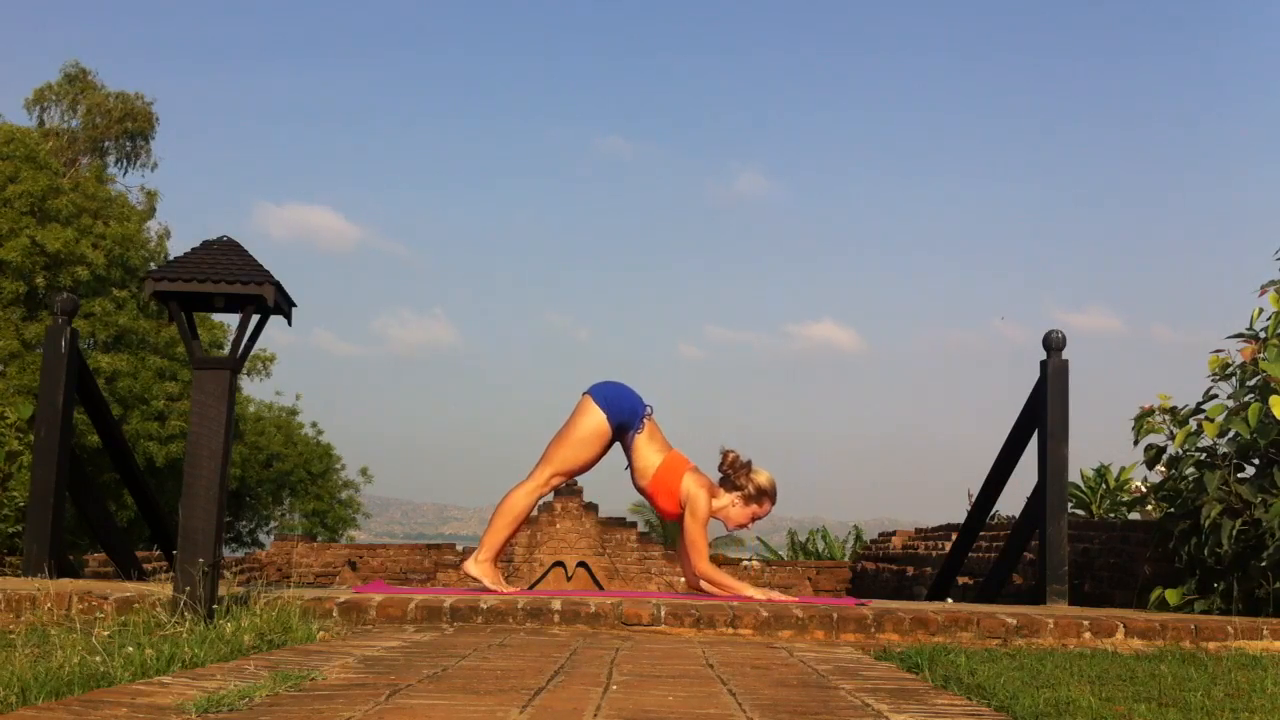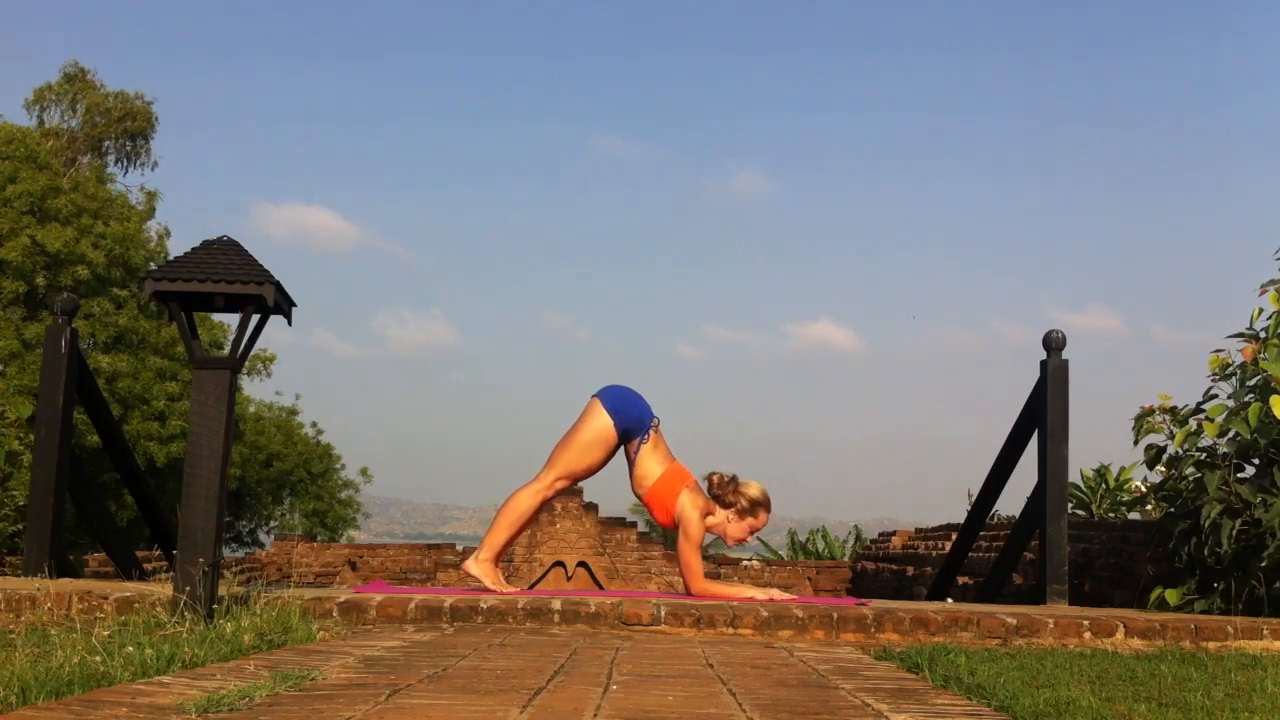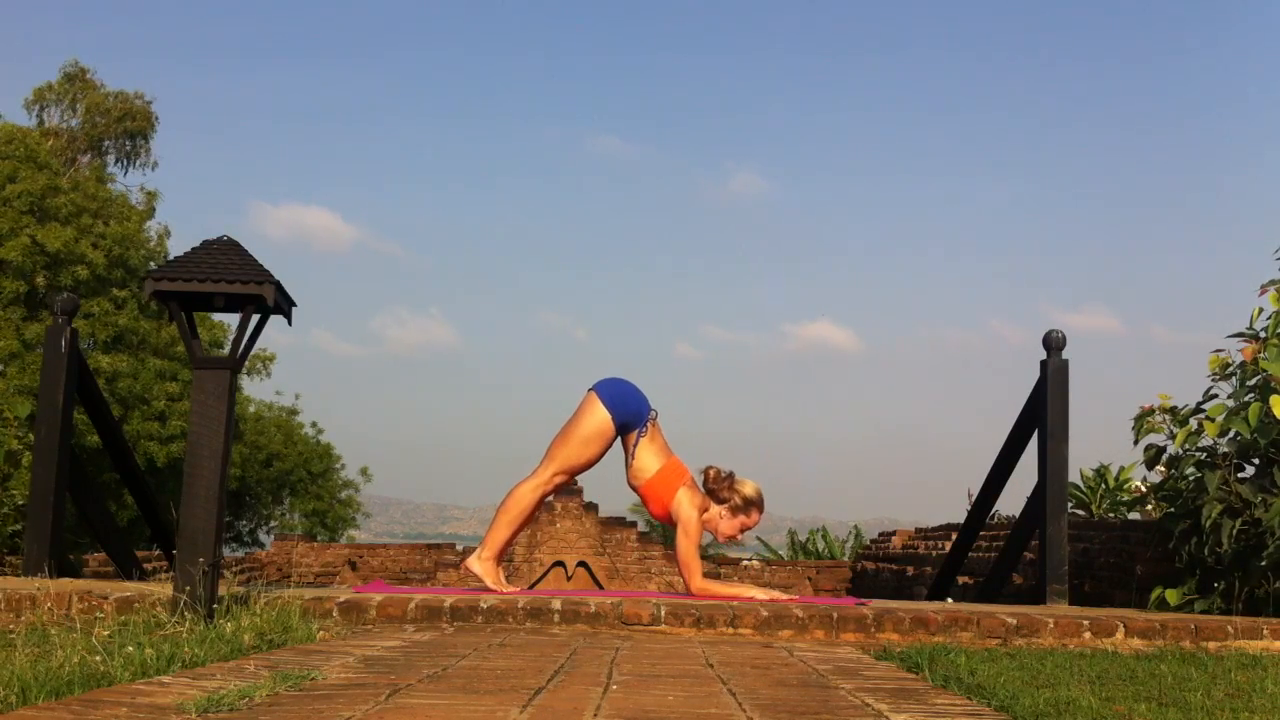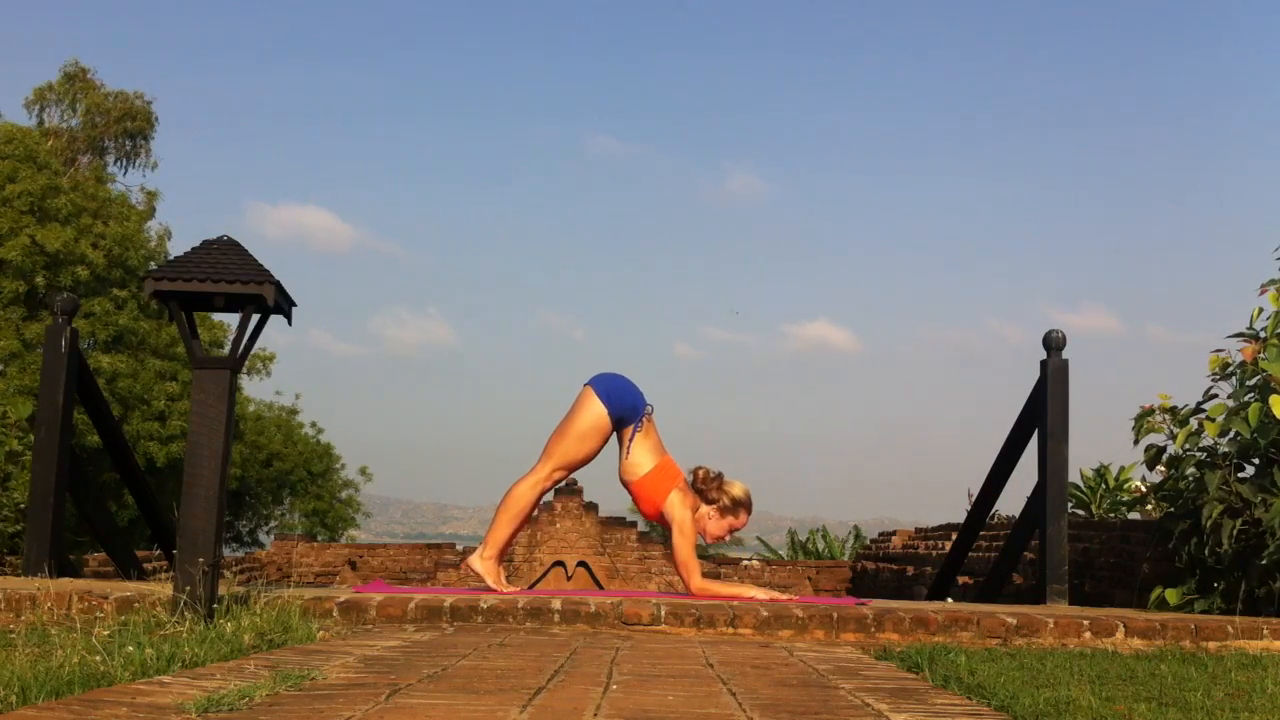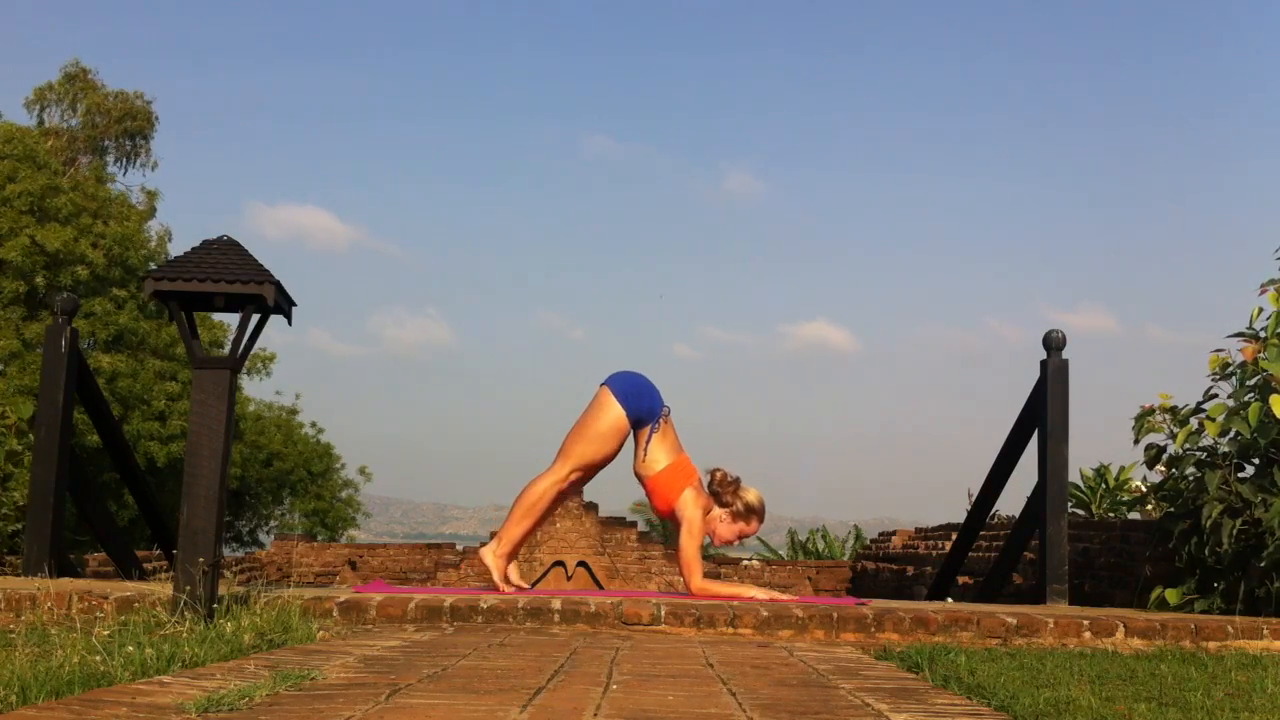
dt=0.5s
person 1, frame 1
left shoulder: (698, 501)
right shoulder: (698, 496)
left elbow: (694, 577)
right elbow: (702, 567)
left wrist: (745, 593)
right wrist: (750, 591)
left hip: (619, 413)
right hip: (615, 405)
left knee: (546, 482)
right knee: (543, 480)
left ankle: (489, 562)
right ankle: (482, 559)
person 1, frame 2
left shoulder: (699, 514)
right shoulder: (693, 512)
left elbow: (694, 583)
right elbow: (696, 586)
left wrist: (751, 592)
right wrist: (753, 591)
left hip: (626, 416)
right hip: (620, 410)
left knee: (553, 485)
right knee: (547, 482)
left ankle: (490, 560)
right ankle: (482, 558)
person 1, frame 3
left shoulder: (694, 508)
right shoulder: (689, 509)
left elbow: (694, 580)
right elbow: (696, 585)
left wrist: (749, 590)
right wrist: (751, 591)
left hip: (624, 406)
right hip: (619, 402)
left knee: (553, 481)
right knee: (547, 477)
left ankle: (493, 559)
right ankle: (485, 556)
person 1, frame 4
left shoulder: (684, 506)
right shoulder: (682, 510)
left elbow: (693, 581)
right elbow: (696, 585)
right wrist: (751, 591)
left hip: (620, 403)
right hip: (613, 398)
left knee: (551, 477)
right knee: (545, 474)
left ankle: (493, 558)
right ankle: (486, 556)
person 1, frame 5
left shoulder: (698, 507)
right shoulder: (694, 509)
left elbow: (695, 580)
right elbow: (696, 585)
left wrist: (749, 590)
right wrist: (751, 591)
left hip: (635, 398)
right hip: (632, 395)
left knee: (569, 478)
right knee: (563, 474)
left ankle: (507, 553)
right ankle: (499, 550)
